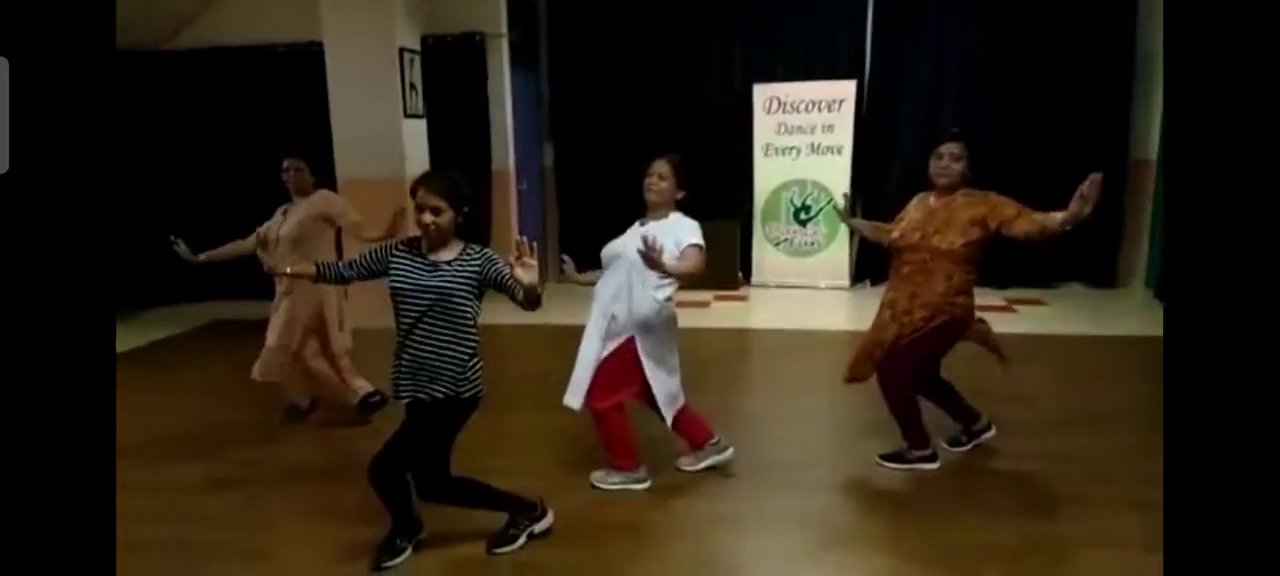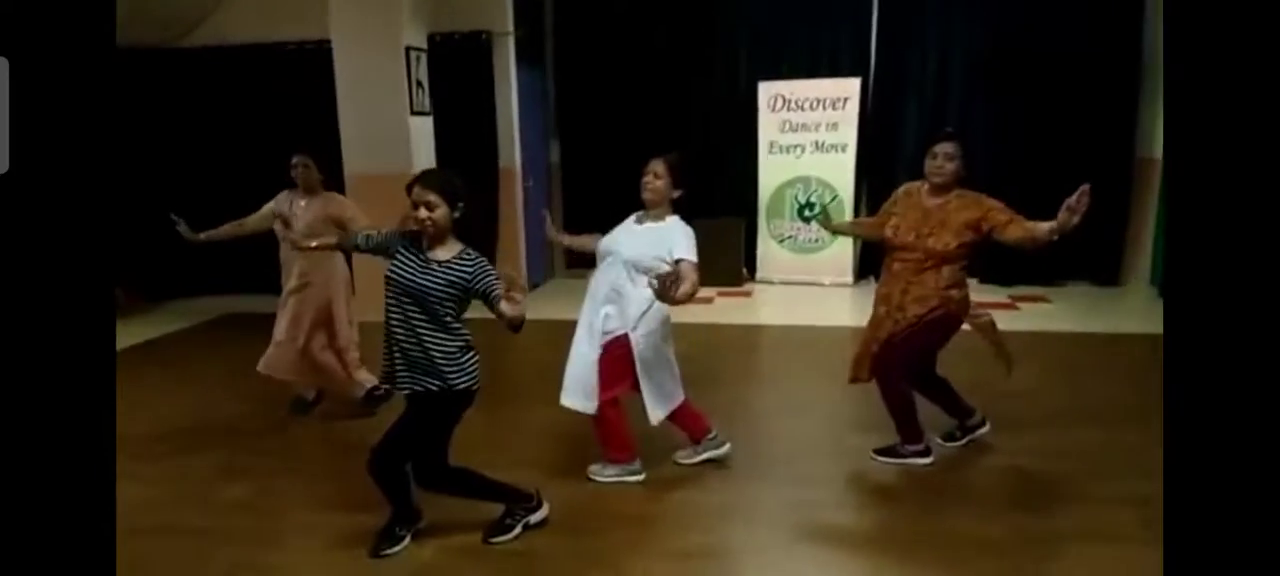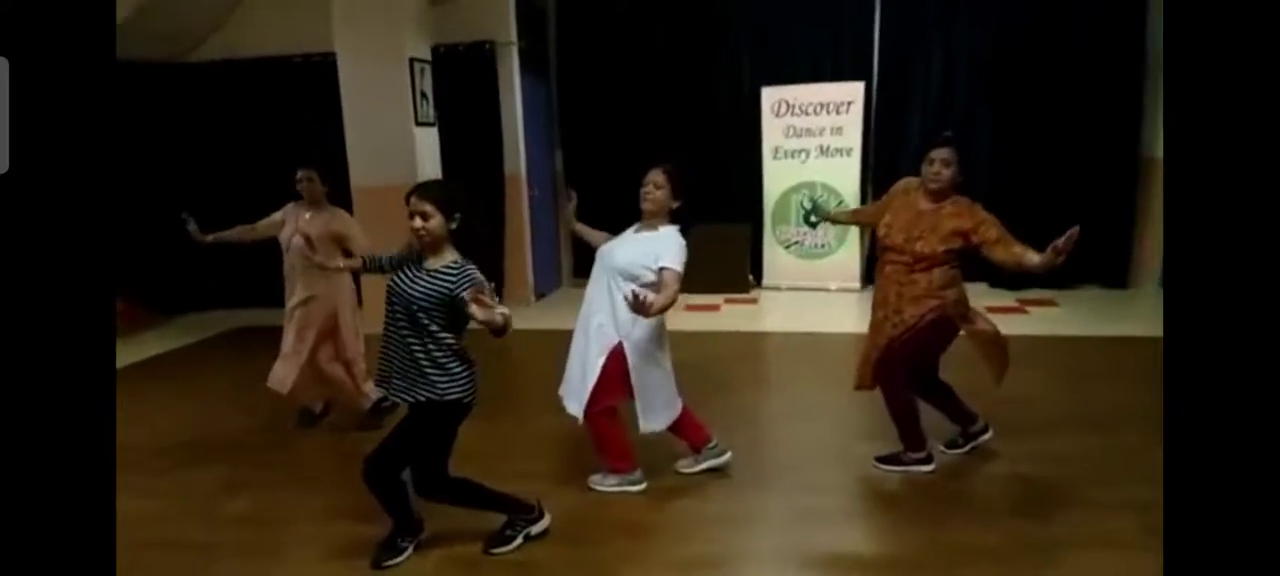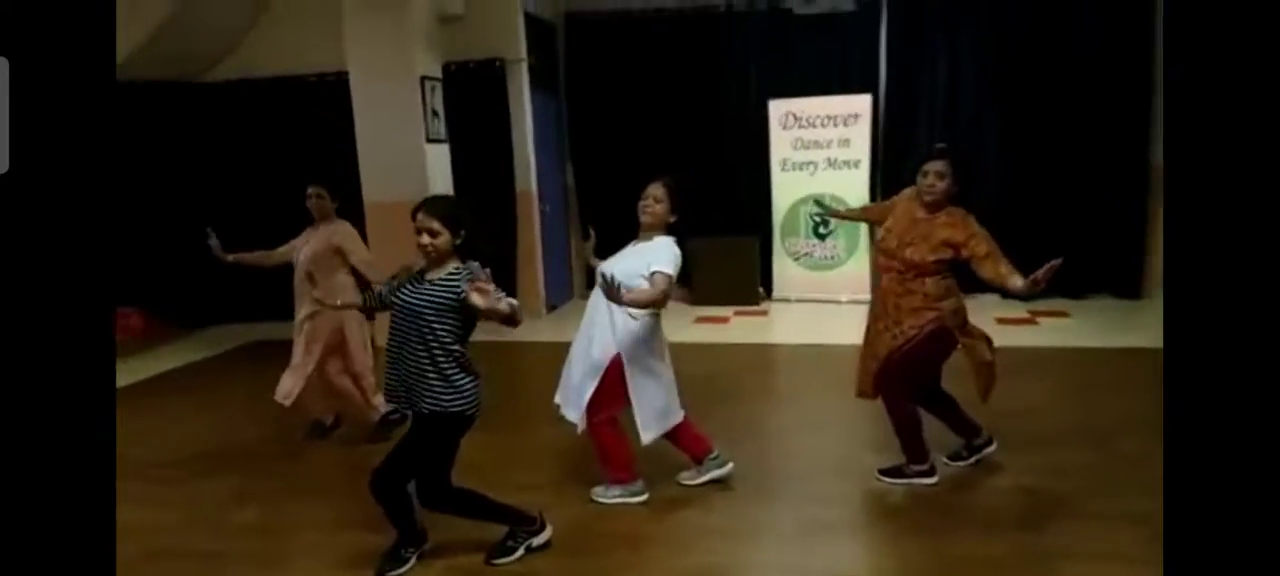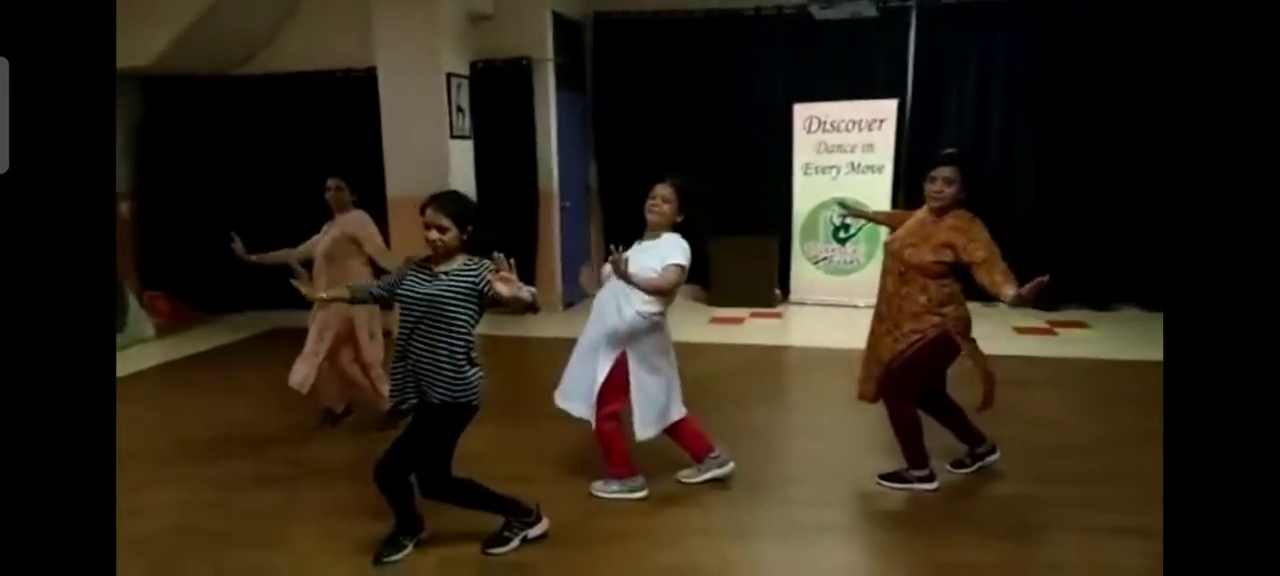
dt=0.2s
person 1, frame 1
left shoulder: (479, 260)
right shoulder: (397, 253)
left elbow: (529, 302)
right elbow: (343, 271)
left wrist: (529, 284)
right wrist: (284, 271)
left hip: (455, 387)
right hip: (418, 385)
left knee: (386, 467)
right knee: (431, 482)
left ankle: (405, 529)
right ankle: (526, 510)
person 1, frame 2
left shoulder: (471, 265)
right shoulder: (402, 243)
left elbow: (510, 319)
right elbow: (362, 241)
left wrist: (512, 313)
right wrist: (311, 243)
left hip: (451, 381)
right hip: (417, 378)
left knee: (385, 458)
right knee: (431, 471)
left ankle: (404, 518)
right ankle: (523, 501)
person 1, frame 3
left shoulder: (461, 273)
right shoulder: (412, 258)
left elbow: (499, 323)
right elbow: (380, 262)
left wrist: (487, 317)
right wrist: (335, 265)
left hip: (445, 392)
right hip: (422, 389)
left knee: (379, 467)
right knee: (432, 482)
left ankle: (406, 528)
right ankle: (524, 512)
person 1, frame 4
left shoulder: (466, 276)
right shoulder: (413, 278)
left elbow: (512, 315)
right elbow: (380, 298)
left wrist: (490, 306)
right wrist: (336, 302)
left hip: (449, 403)
right hip: (427, 401)
left knee: (385, 479)
right knee: (435, 492)
left ankle: (409, 539)
right ankle: (526, 524)
person 1, frame 5
left shoulder: (477, 271)
right shoulder: (414, 271)
left elbow: (529, 301)
right elbow: (372, 291)
left wrist: (515, 293)
right wrist: (321, 295)
left hip: (453, 393)
right hip: (426, 391)
left knee: (390, 469)
right knee: (434, 480)
left ankle: (420, 525)
right ankle: (522, 515)
person 2, frame 1
left shoulder: (981, 204)
right shoulder: (919, 202)
left elbow: (1029, 222)
right elbow: (892, 235)
left wrist: (1070, 216)
right wrist: (853, 222)
left hip: (942, 314)
right hip: (905, 309)
left knee: (892, 371)
right knee: (921, 376)
left ankle: (920, 451)
right ankle: (977, 424)
person 2, frame 2
left shoulder: (973, 206)
right shoulder: (906, 194)
left elbow: (1017, 228)
right elbow: (876, 227)
left wrist: (1057, 227)
right wrist: (834, 227)
left hip: (936, 308)
right hip: (897, 304)
left knee: (886, 367)
right knee: (917, 371)
left ankle: (913, 446)
right ankle: (971, 420)
person 2, frame 3
left shoulder: (966, 214)
right shoulder: (904, 191)
left elbow: (1004, 246)
right elbow: (874, 214)
left wrist: (1041, 260)
right wrist: (832, 216)
left hip: (935, 310)
right hip: (896, 308)
left knee: (889, 372)
right knee: (919, 376)
left ankle: (916, 454)
right ankle: (974, 426)
person 2, frame 4
left shoulder: (960, 225)
right shoulder: (908, 200)
left elbow: (992, 262)
right elbow: (880, 212)
left wrist: (1023, 285)
right wrist: (839, 214)
left hip: (933, 320)
right hip: (897, 319)
left knee: (892, 383)
right knee: (921, 387)
left ankle: (919, 467)
right ankle: (978, 439)
person 2, frame 5
left shoulder: (965, 227)
right shoulder: (925, 213)
left elbow: (990, 266)
right elbow: (904, 219)
left wrist: (1013, 294)
right wrist: (864, 214)
left hip: (937, 327)
right hip: (905, 324)
left knee: (895, 388)
right knee: (927, 393)
left ankle: (920, 472)
right ankle: (981, 447)
person 3, frame 1
left shoulder: (684, 226)
right shoulder: (638, 226)
left elbow: (694, 265)
left wrist: (663, 266)
right wrist: (582, 277)
left hip: (640, 329)
right hip: (617, 325)
left knee: (601, 397)
right knee: (656, 394)
left ankle: (628, 469)
right ankle: (709, 444)
person 3, frame 2
left shoulder: (677, 231)
right shoulder: (633, 221)
left elbow: (690, 280)
right elbow: (603, 244)
left wrist: (673, 297)
right wrist: (562, 239)
left hip: (631, 327)
right hip: (610, 321)
left knee: (600, 392)
right knee: (657, 388)
left ankle: (624, 461)
right ankle: (707, 439)
person 3, frame 3
left shoulder: (670, 240)
right shoulder: (636, 230)
left elbow: (670, 289)
right elbow: (610, 245)
left wrist: (650, 310)
right wrist: (576, 225)
left hip: (624, 336)
right hip: (607, 329)
left knee: (595, 403)
right knee: (658, 397)
left ankle: (624, 471)
right ankle: (707, 448)
person 3, frame 4
left shoulder: (666, 249)
right shoulder: (638, 245)
left elbow: (659, 293)
left wrist: (622, 298)
right wrist: (593, 260)
left hip: (627, 345)
right hip: (609, 341)
left knee: (596, 413)
right knee: (658, 408)
left ankle: (625, 482)
right ankle: (709, 459)
person 3, frame 5
left shoulder: (676, 246)
right shoulder: (641, 244)
left elbow: (669, 283)
left wrist: (627, 277)
right wrist: (598, 288)
left hip: (633, 342)
right hip: (616, 338)
left knee: (603, 408)
right knee: (662, 406)
left ankle: (625, 478)
right ankle: (710, 458)
person 4, frame 1
left shoulder: (323, 200)
right shoulder: (282, 213)
left elbow: (361, 230)
right elbow: (248, 244)
left wrist: (386, 235)
right wrist: (199, 257)
left hip: (313, 287)
right hip: (291, 290)
left knee: (281, 348)
right knee: (308, 349)
left ankle: (302, 400)
right ankle: (363, 395)
person 4, frame 2
left shoulder: (333, 202)
right shoulder: (284, 200)
right elbow: (247, 224)
right wrist: (199, 237)
left hip: (321, 282)
right hip: (297, 284)
left knee: (289, 342)
right knee: (315, 343)
left ankle: (309, 392)
right ankle: (367, 388)
person 4, frame 3
left shoulder: (337, 218)
right shoulder: (291, 212)
left elbow: (366, 253)
right elbow: (254, 231)
right wrist: (207, 238)
left hip: (326, 296)
right hip: (301, 296)
left knee: (296, 356)
right knee: (325, 355)
left ankle: (316, 404)
right ankle: (373, 402)
person 4, frame 4
left shoulder: (341, 230)
right shoulder: (309, 234)
left elbow: (367, 265)
right elbow: (274, 257)
right wrist: (228, 257)
left hip: (333, 310)
right hip: (312, 311)
left knee: (304, 369)
right knee: (333, 368)
left ankle: (326, 417)
right ankle: (382, 413)
person 4, frame 5
left shoulder: (357, 219)
right shoulder: (329, 228)
left elbow: (381, 254)
right elbow: (297, 254)
right wrist: (251, 258)
left hip: (349, 300)
right hip: (331, 302)
left knee: (318, 357)
right knee: (346, 357)
left ankle: (338, 405)
